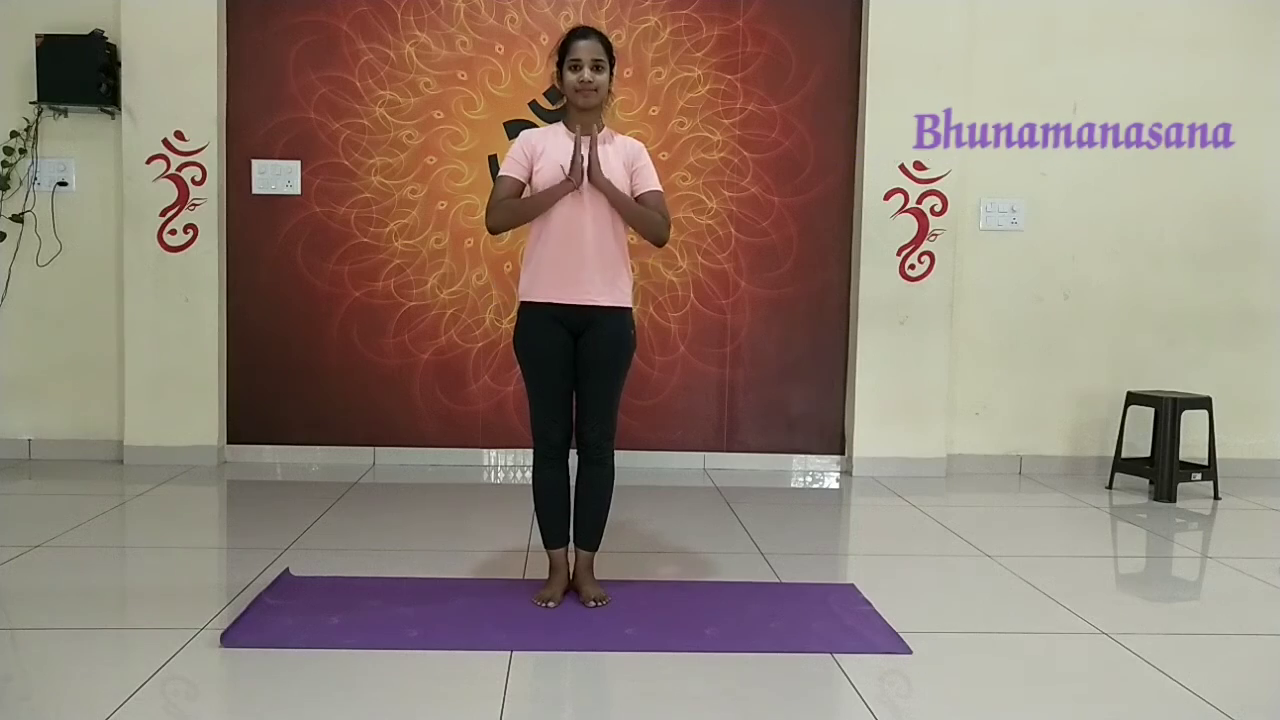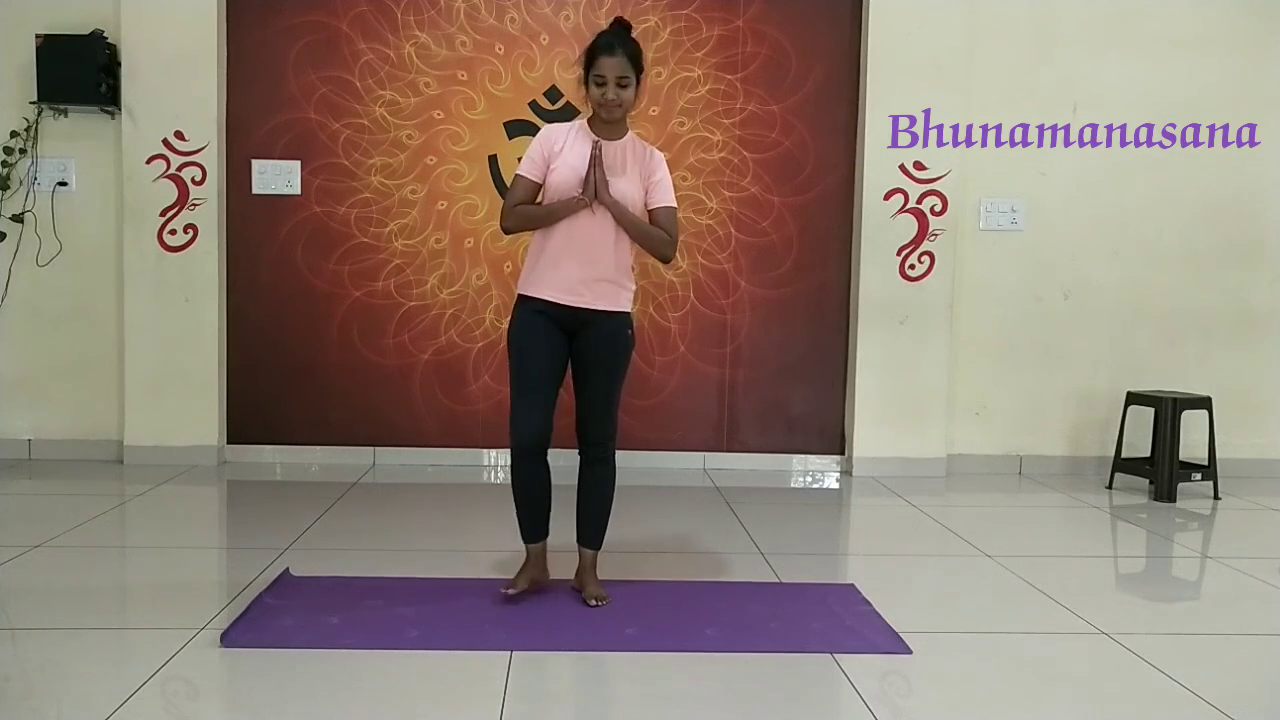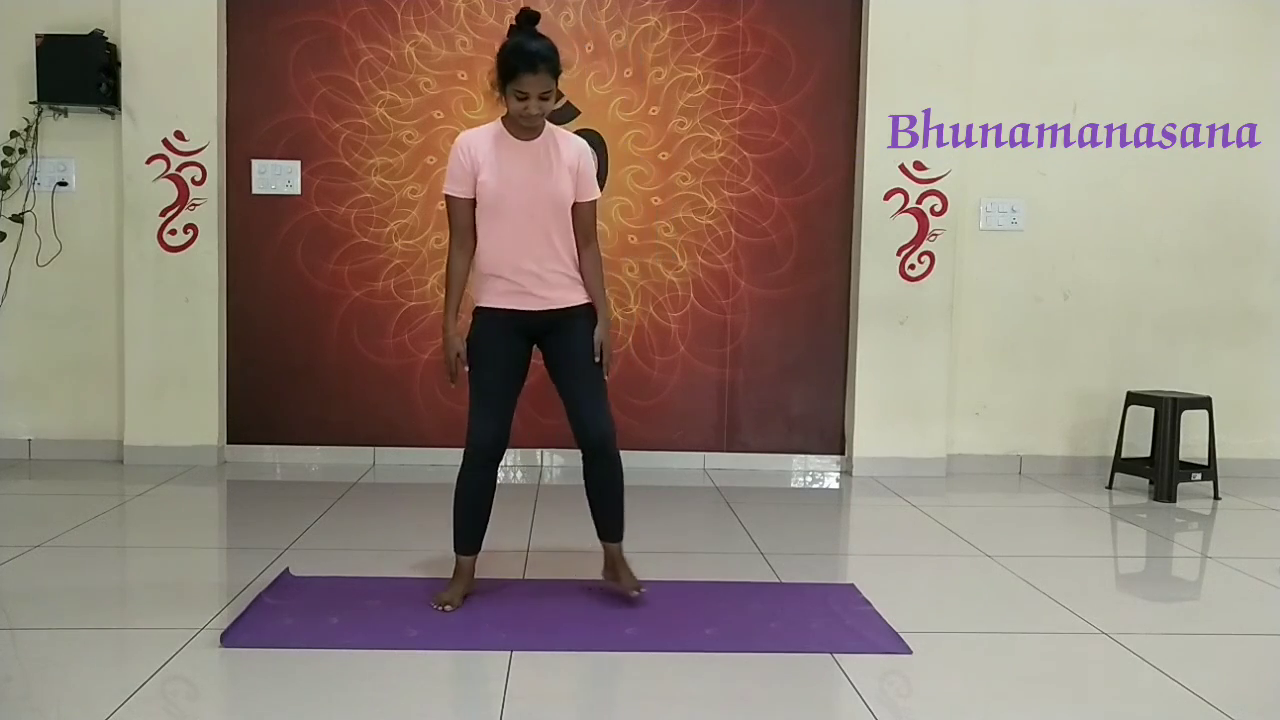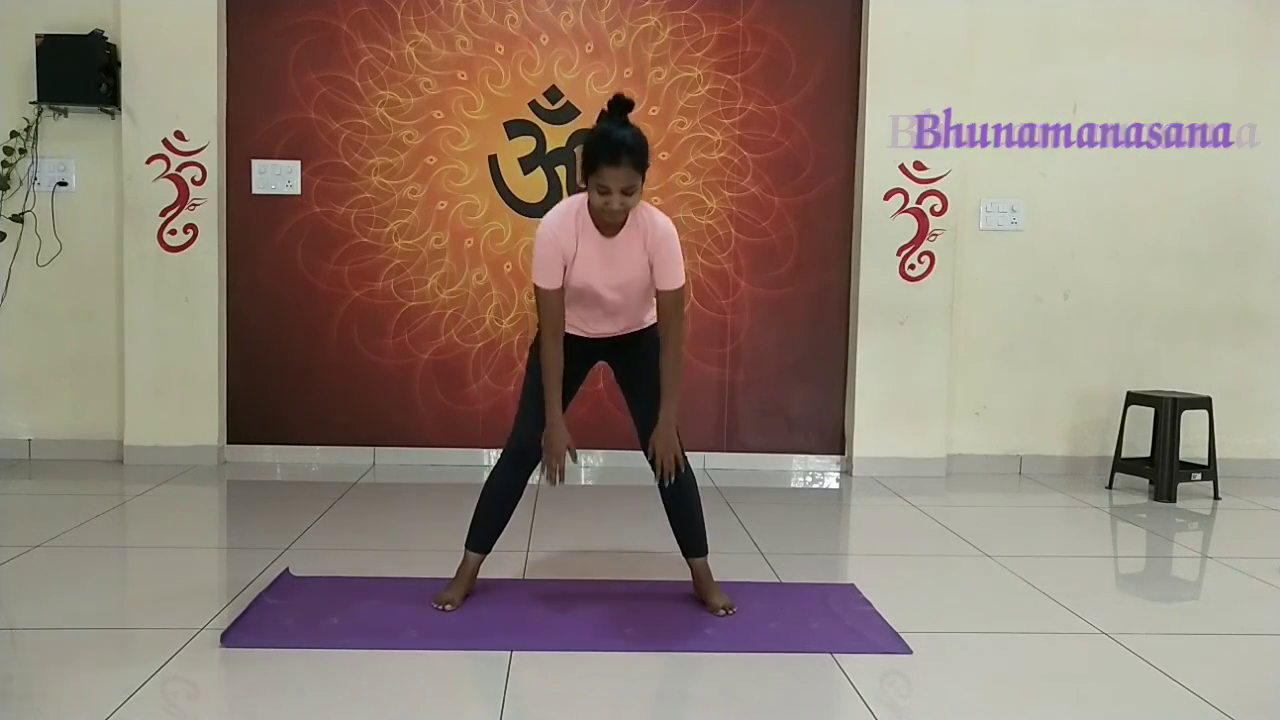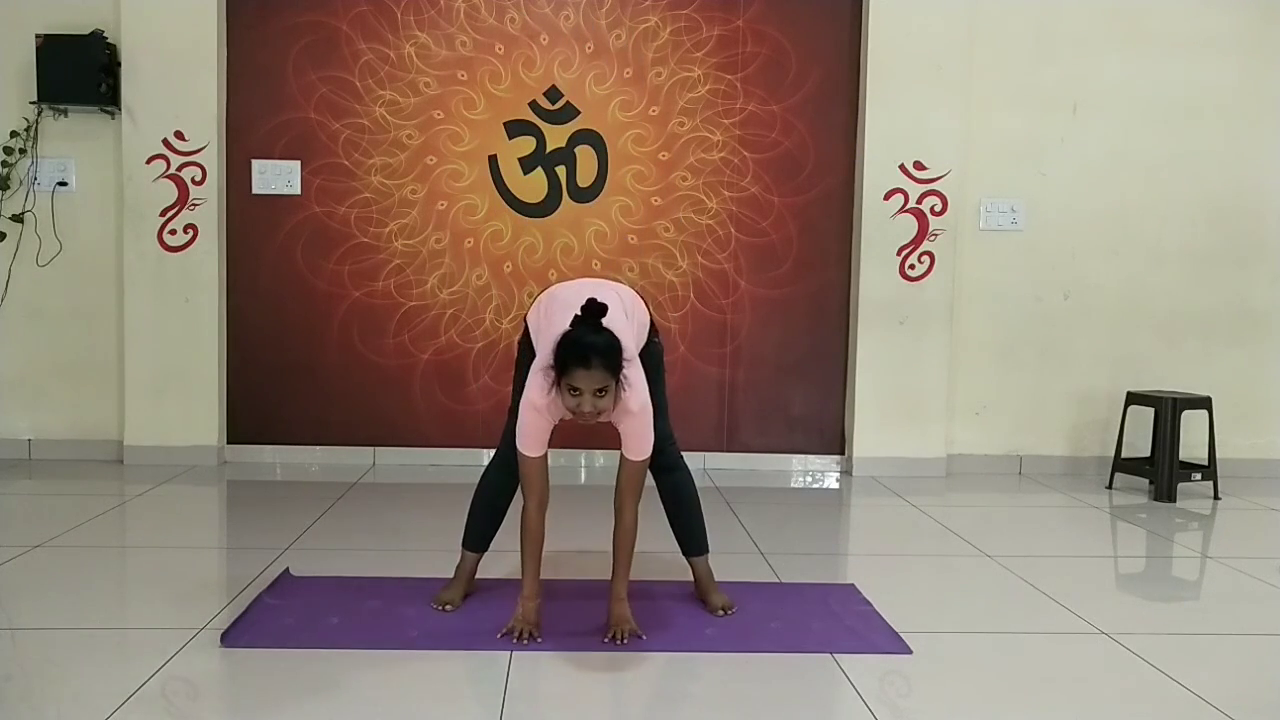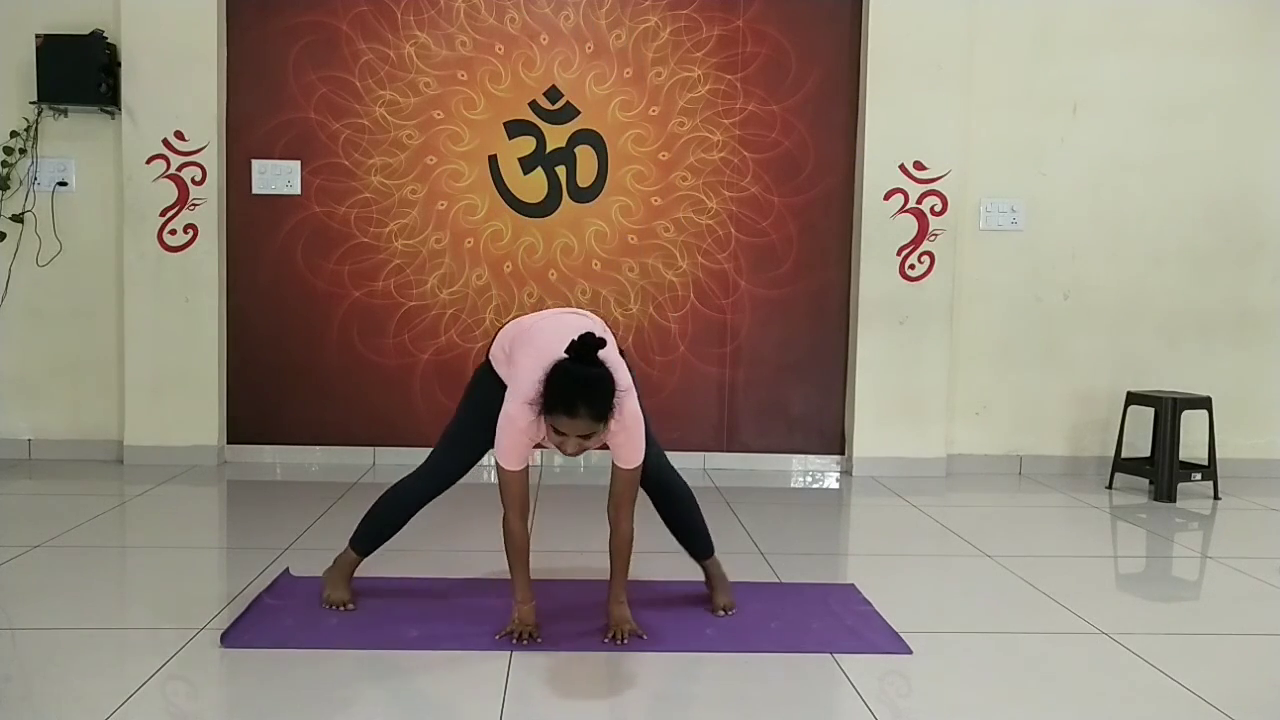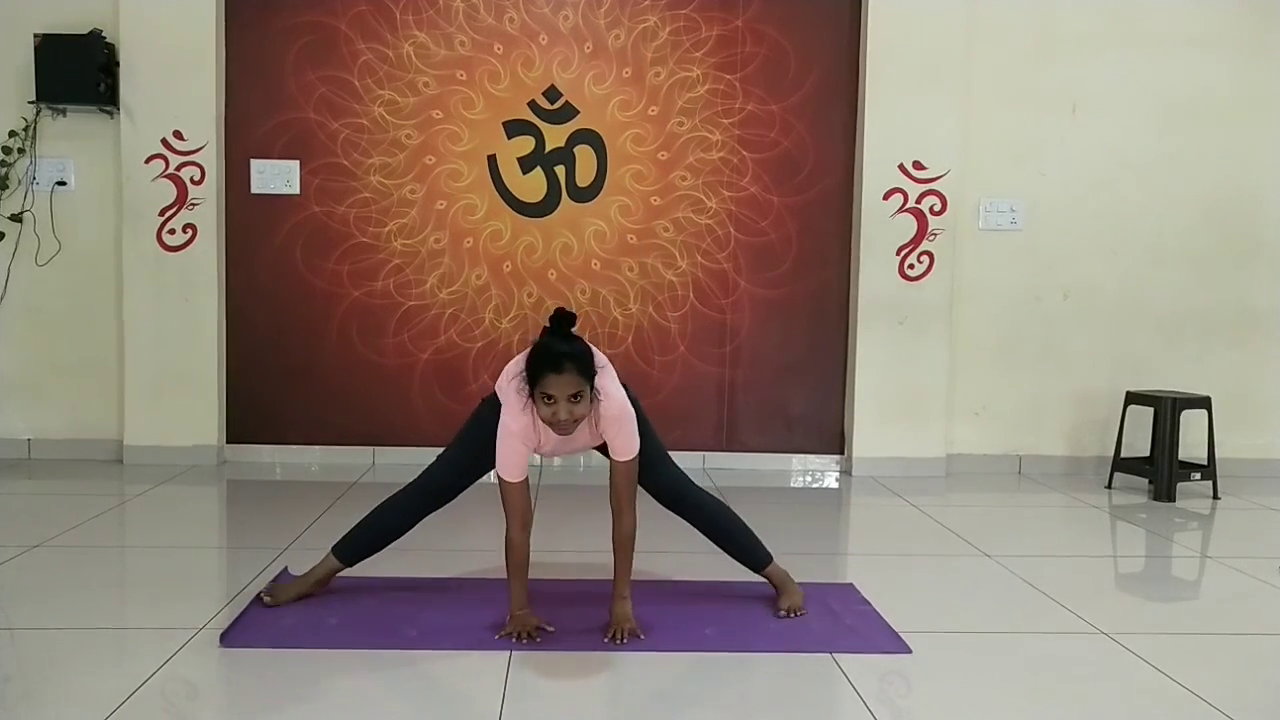
dt=0.7s
person 1, frame 1
left shoulder: (630, 152)
right shoulder: (531, 143)
left elbow: (660, 231)
right elbow: (495, 218)
left wrist: (601, 182)
right wrist: (566, 183)
left hip: (608, 313)
right hip: (543, 310)
left knee: (597, 441)
right knee: (550, 440)
left ankle: (585, 566)
right ankle: (557, 566)
person 1, frame 2
left shoulder: (651, 160)
right shoulder: (552, 139)
left elbow: (667, 247)
right elbow: (511, 218)
left wrist: (610, 202)
right wrist: (577, 199)
left hip: (607, 316)
right hip: (540, 308)
left knee: (597, 442)
right knee: (528, 435)
left ankle: (587, 566)
right ankle: (535, 558)
person 1, frame 3
left shoulder: (574, 151)
right shoulder: (471, 148)
left elbow: (586, 242)
right elbow: (462, 244)
left wrist: (601, 316)
right wrist: (453, 325)
left hip: (567, 312)
right hip: (497, 315)
left knee: (598, 435)
right knee: (485, 444)
left ankle: (614, 558)
right ankle: (463, 570)
person 1, frame 4
left shoulder: (659, 231)
right shoulder: (556, 228)
left elbow: (671, 331)
right elbow: (550, 328)
left wrist: (667, 418)
right wrist: (554, 419)
left hip: (636, 336)
right hip: (570, 337)
left knee: (666, 453)
right knee: (524, 445)
left ankle: (702, 575)
right ankle: (467, 571)
person 1, frame 5
left shoulder: (634, 398)
right shoulder: (540, 393)
left elbow: (627, 506)
right elbow: (534, 504)
left wrist: (619, 599)
right wrist: (528, 598)
left knee: (664, 455)
right knee: (510, 456)
left ankle: (703, 576)
right ankle: (465, 571)
person 1, frame 6
left shoulder: (625, 412)
right shoulder: (521, 409)
left elbow: (622, 515)
right elbow: (515, 515)
left wrist: (618, 602)
right wrist: (523, 602)
right hip: (511, 355)
left knee: (655, 472)
right knee: (438, 472)
left ankle: (712, 572)
right ankle: (343, 565)
person 1, frame 7
left shoulder: (613, 405)
right shoulder: (517, 411)
left elbow: (625, 508)
right elbow: (517, 522)
left wrist: (623, 598)
right wrist: (518, 606)
left hip: (599, 400)
right hip: (512, 402)
left knee: (676, 490)
right knee: (431, 490)
left ankle: (780, 579)
right ankle: (318, 574)
